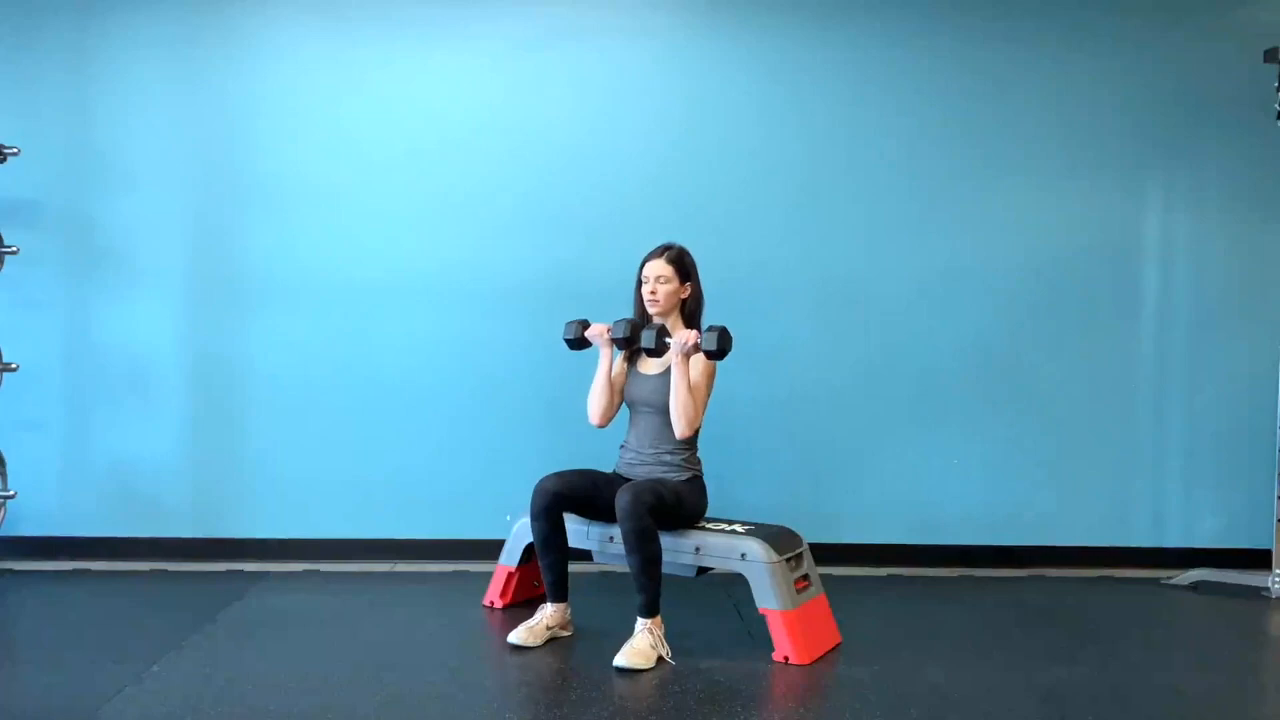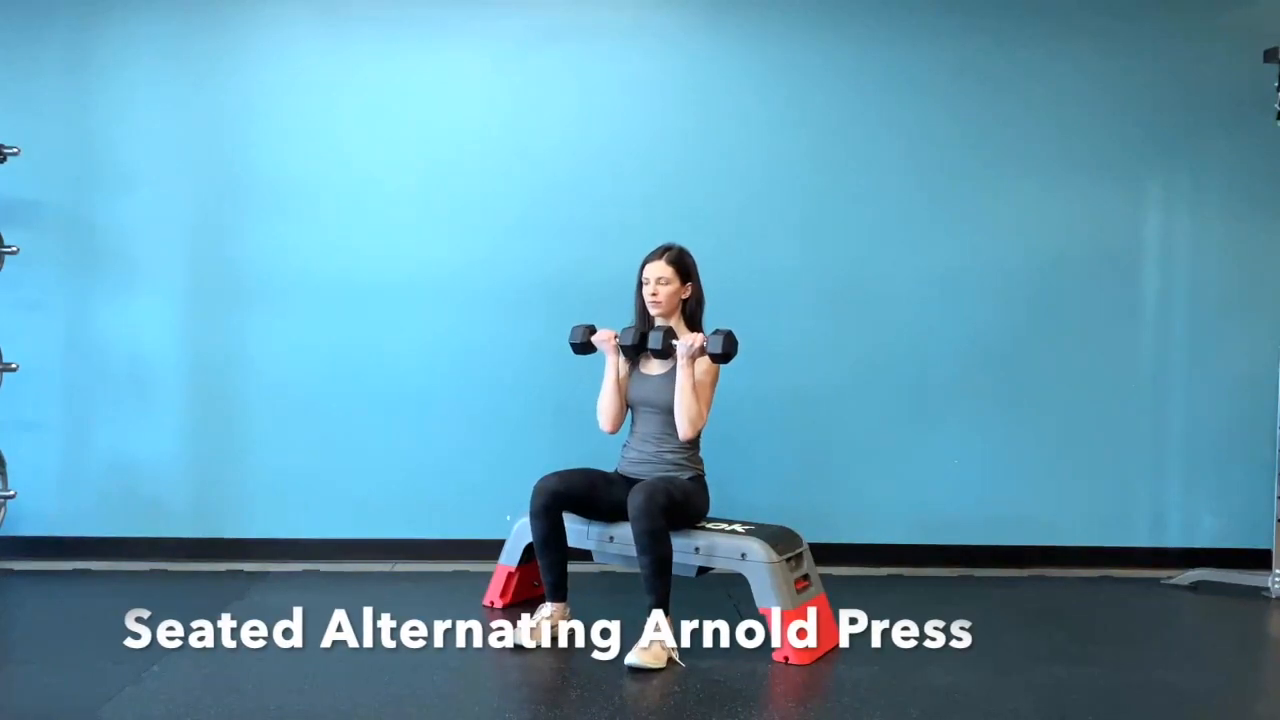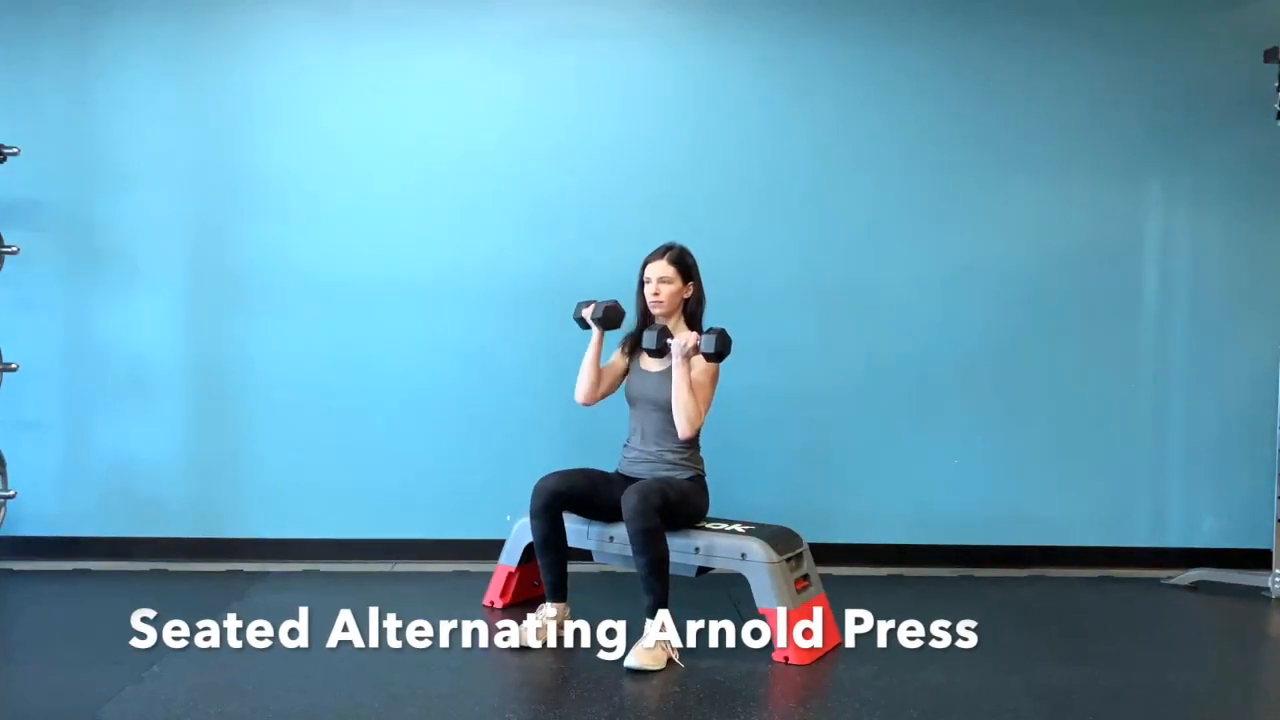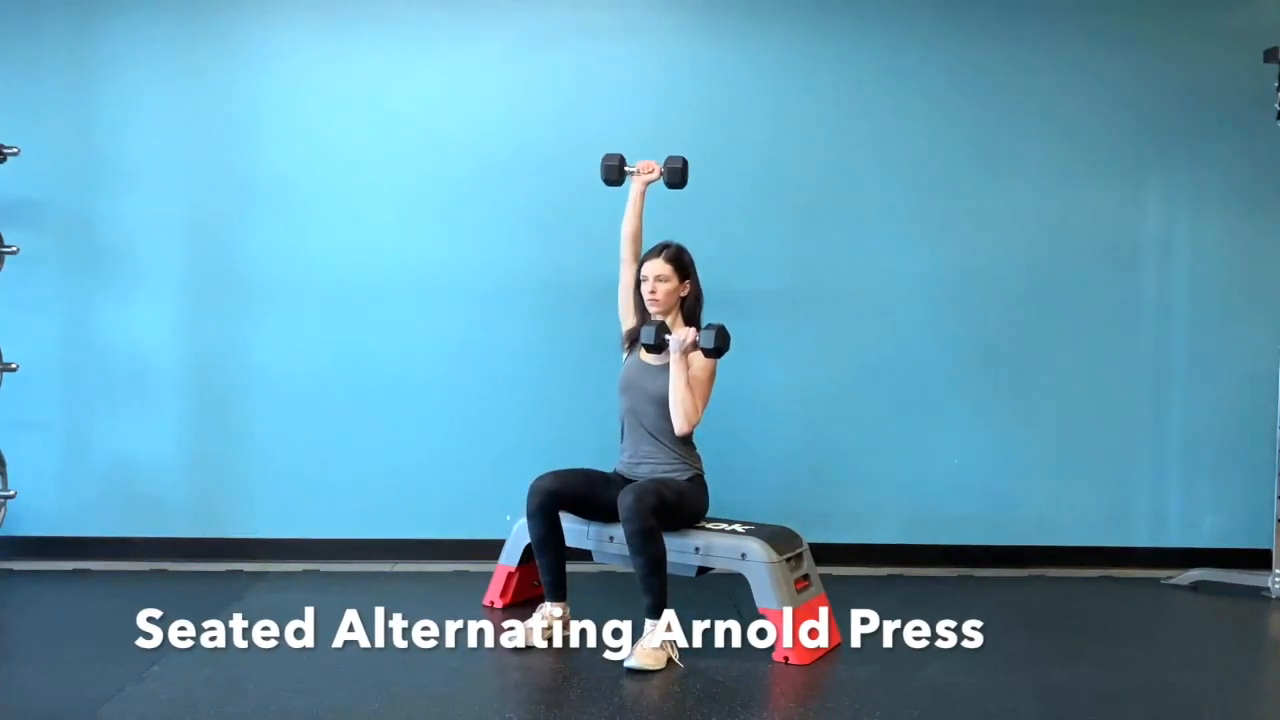
dt=1s
person 1, frame 1
left shoulder: (697, 352)
right shoulder: (633, 347)
left elbow: (684, 428)
right elbow: (598, 417)
left wrist: (681, 360)
right wrist: (605, 353)
left hip: (679, 486)
right hip: (625, 478)
left knee: (633, 500)
right knee: (549, 489)
left ankle: (648, 626)
right ankle: (556, 610)
person 1, frame 2
left shoulder: (700, 352)
left elbow: (688, 430)
right elbow: (608, 423)
left wrist: (685, 362)
right wrist: (611, 359)
left hip: (681, 485)
right hip: (626, 478)
left knee: (645, 500)
right knee: (547, 490)
right ankle: (555, 608)
person 1, frame 3
left shoulder: (700, 351)
right shoulder: (633, 344)
left elbow: (687, 428)
right elbow: (584, 396)
left wrist: (680, 360)
right wrist: (597, 336)
left hip: (681, 485)
right hip: (627, 477)
left knee: (639, 501)
right knee: (548, 489)
left ankle: (657, 629)
right ankle: (555, 606)
person 1, frame 4
left shoulder: (699, 351)
right shoulder: (635, 335)
left elbow: (683, 424)
right elbow: (628, 252)
left wrist: (678, 357)
right wrist: (638, 188)
left hip: (680, 487)
right hip: (626, 478)
left knee: (635, 502)
right knee: (544, 489)
left ankle: (657, 628)
right ankle: (555, 609)
